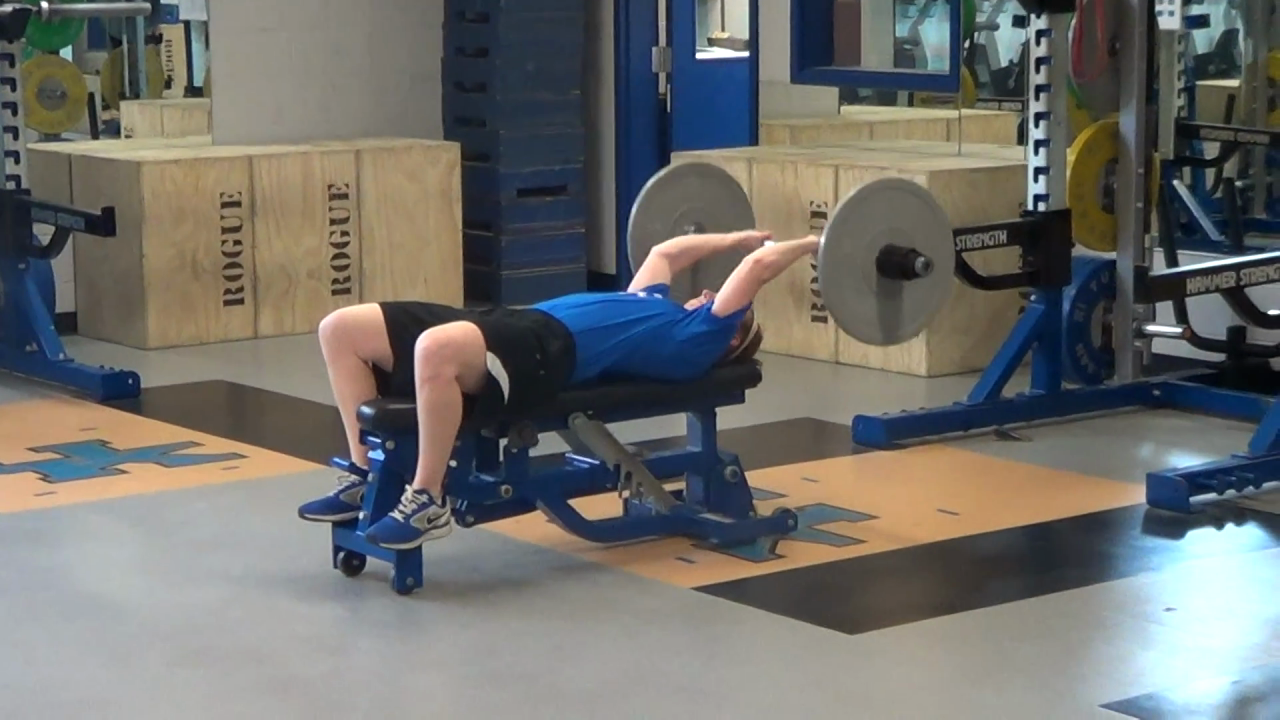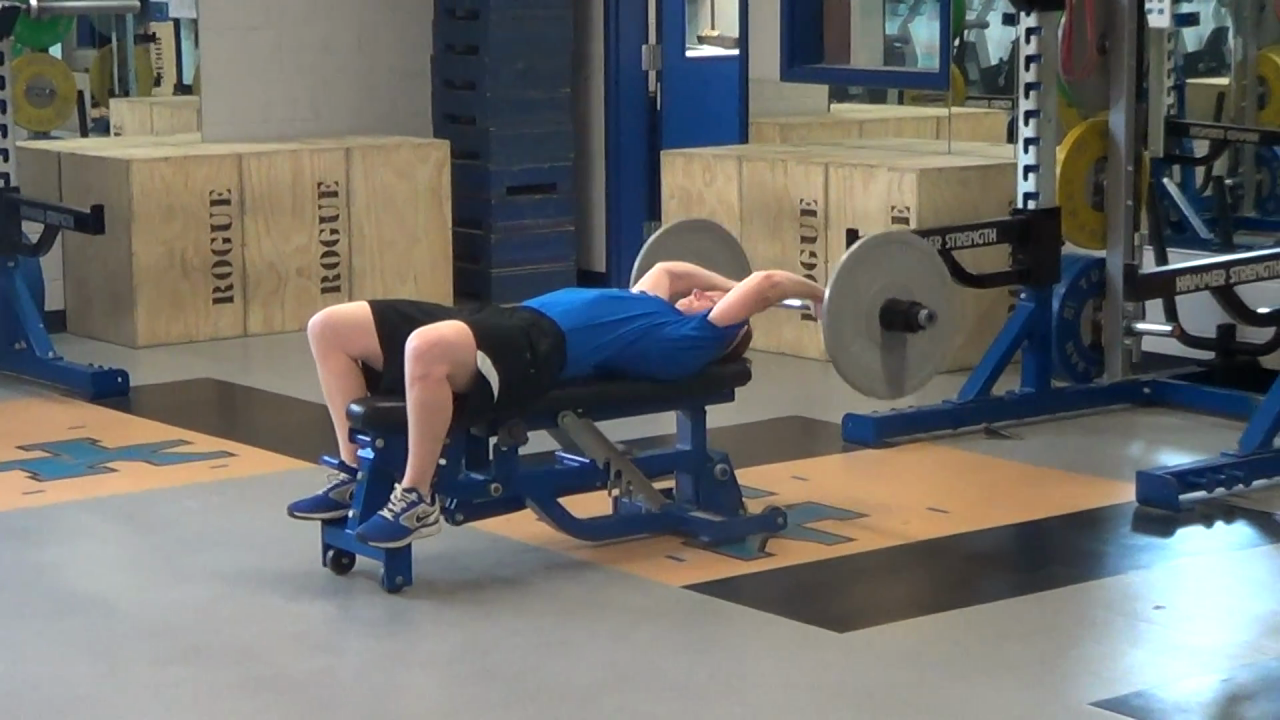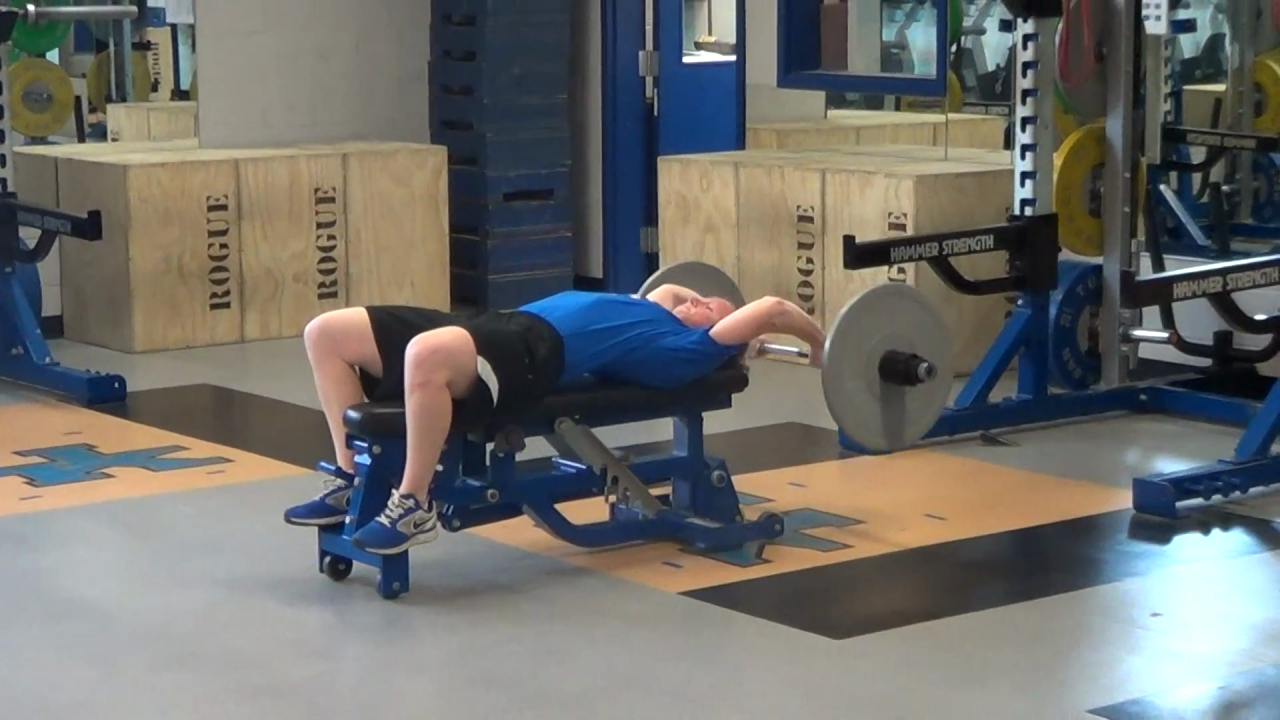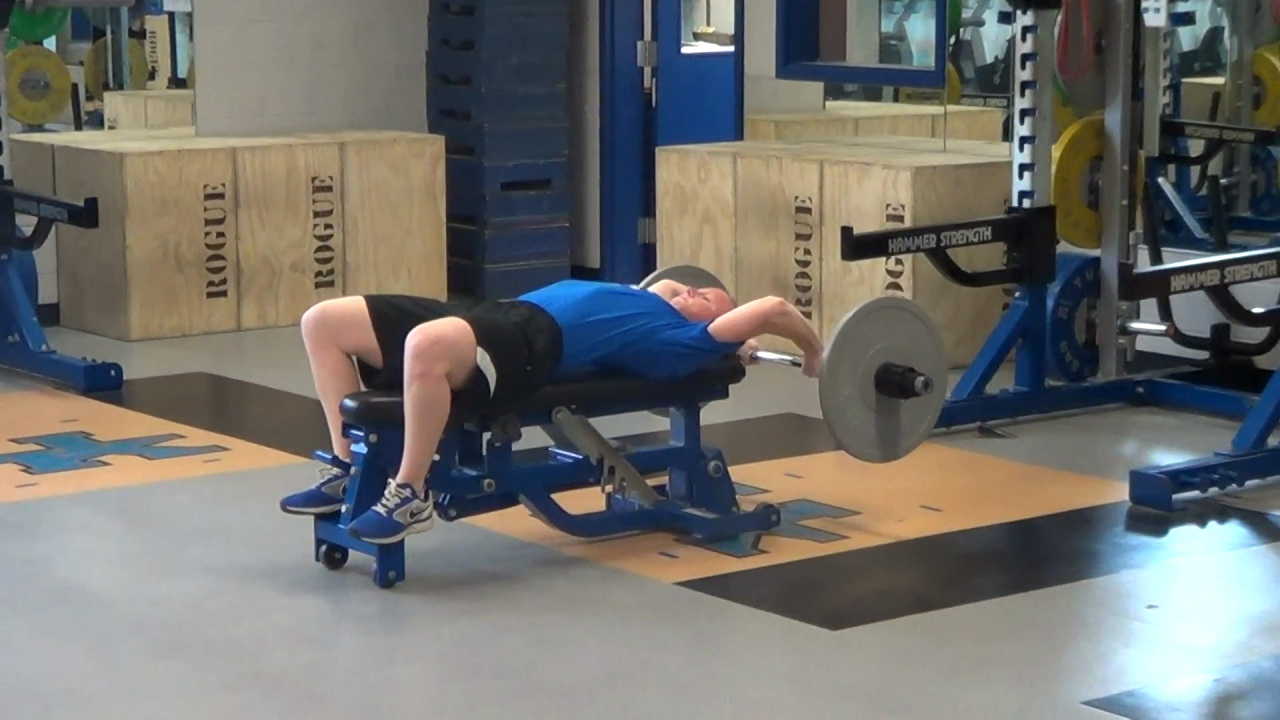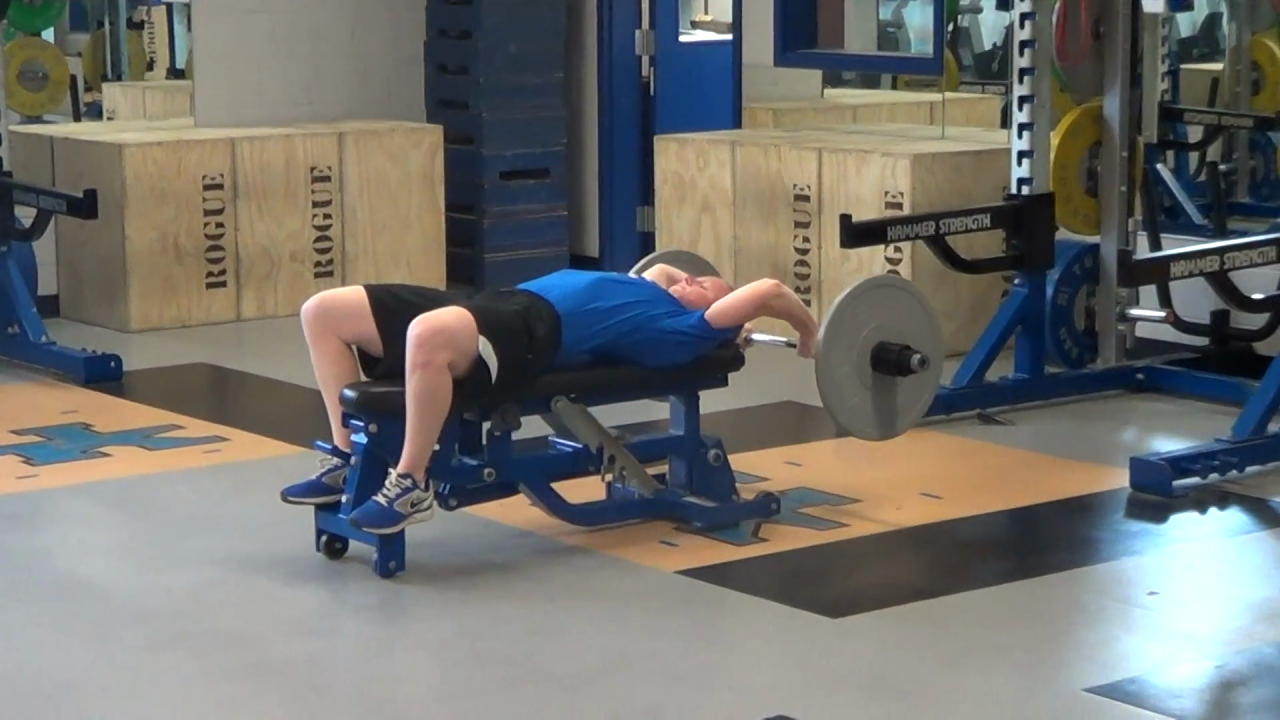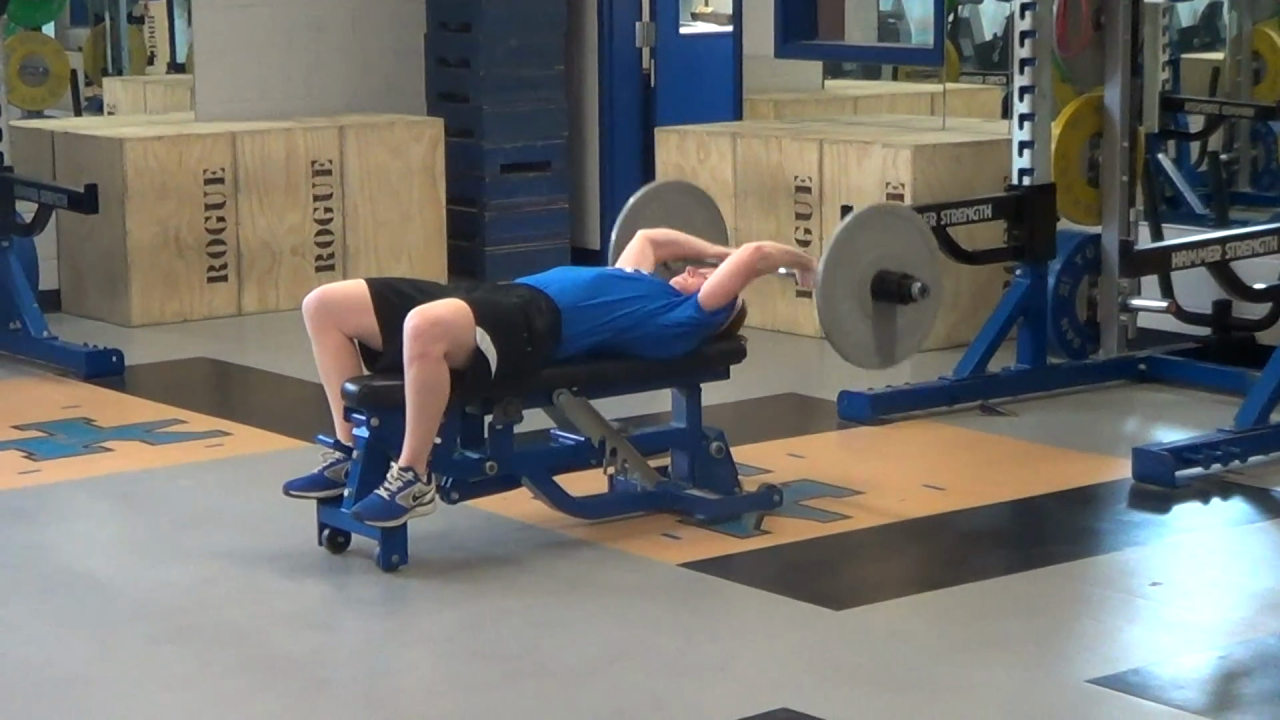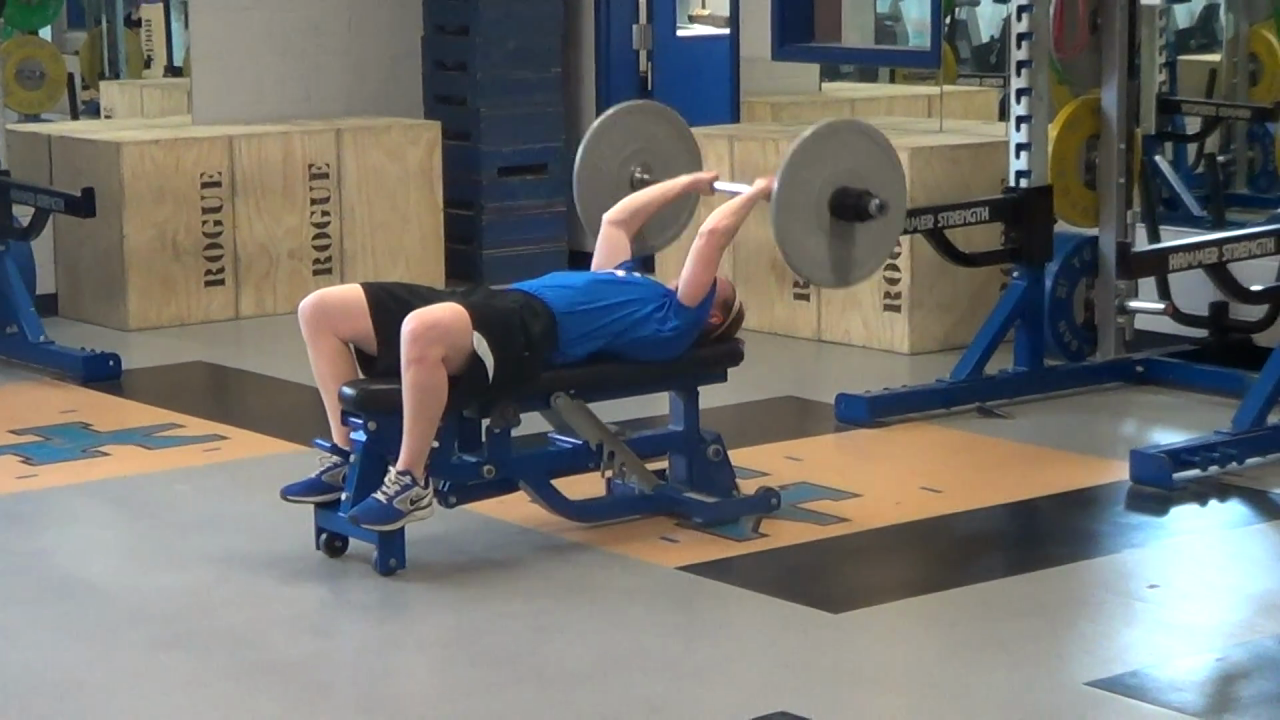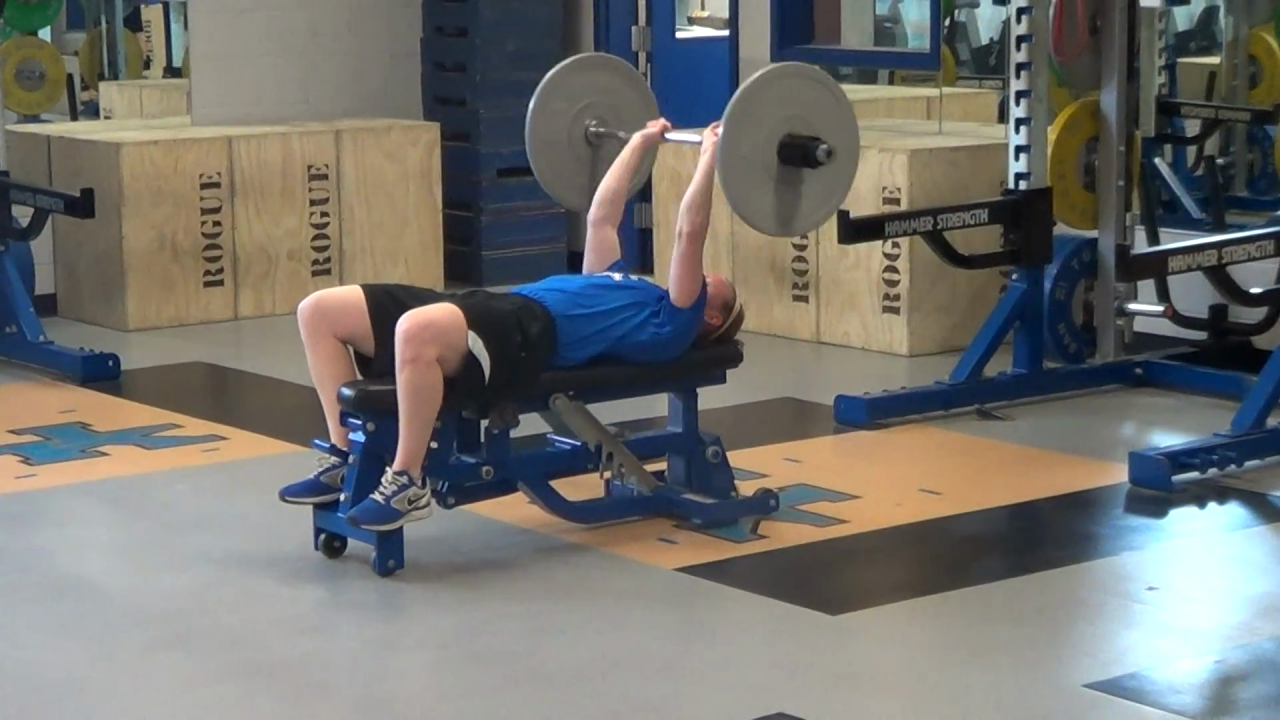
dt=0.3s
person 1, frame 1
left shoulder: (696, 341)
right shoulder: (656, 308)
left elbow: (757, 268)
right elbow: (665, 250)
left wrist: (807, 245)
right wrist: (744, 235)
left hip: (548, 350)
right hip: (516, 323)
left knee: (436, 350)
right knee: (340, 328)
left ankle: (427, 500)
right ankle: (366, 474)
person 1, frame 2
left shoulder: (690, 342)
right shoulder: (654, 311)
left elbow: (762, 286)
right elbow: (667, 269)
left wrist: (815, 290)
right wrist: (736, 282)
left hip: (539, 346)
right hip: (507, 320)
left knee: (426, 349)
right knee: (330, 326)
left ankle: (416, 499)
right ankle: (356, 472)
person 1, frame 3
left shoulder: (687, 349)
right shoulder: (657, 322)
left elbow: (769, 308)
right elbow: (666, 289)
left wrist: (819, 342)
left hip: (537, 351)
right hip: (505, 325)
left knee: (426, 355)
right knee: (325, 333)
left ankle: (413, 506)
right ankle: (351, 480)
person 1, frame 4
left shoulder: (686, 342)
right shoulder: (657, 314)
left elbow: (770, 308)
right elbow: (664, 284)
left wrist: (815, 350)
left hip: (536, 339)
right hip: (502, 314)
left knee: (426, 345)
right knee: (323, 321)
left ankle: (409, 494)
right ankle: (348, 469)
person 1, frame 5
left shoulder: (683, 330)
right shoulder: (652, 302)
left elbow: (766, 290)
right elbow: (662, 271)
left wrist: (809, 330)
left hip: (536, 329)
right hip: (500, 304)
left knee: (427, 335)
right knee: (323, 311)
left ankle: (410, 484)
right ankle: (348, 459)
person 1, frame 6
left shoulder: (681, 322)
right shoulder: (644, 291)
left elbow: (752, 257)
right elbow: (648, 235)
left wrist: (799, 259)
right wrist: (718, 249)
left hip: (534, 321)
right hip: (498, 298)
left knee: (424, 327)
right knee: (324, 305)
left ankle: (411, 477)
right ankle: (350, 451)
person 1, frame 7
left shoulder: (679, 320)
right shoulder: (632, 288)
left elbow: (712, 237)
right elbow: (616, 221)
left wrist: (758, 192)
right wrist: (691, 182)
left hip: (533, 330)
left knee: (420, 328)
right knee: (320, 309)
left ankle: (408, 482)
right ankle: (346, 458)
person 1, frame 8
left shoulder: (671, 326)
right shoulder: (620, 283)
left elbow: (690, 234)
right elbow: (600, 218)
left wrist: (709, 156)
right wrist: (641, 143)
left hip: (528, 332)
right hip: (494, 307)
left knee: (417, 331)
right knee: (319, 310)
left ankle: (407, 483)
right ankle: (345, 459)
